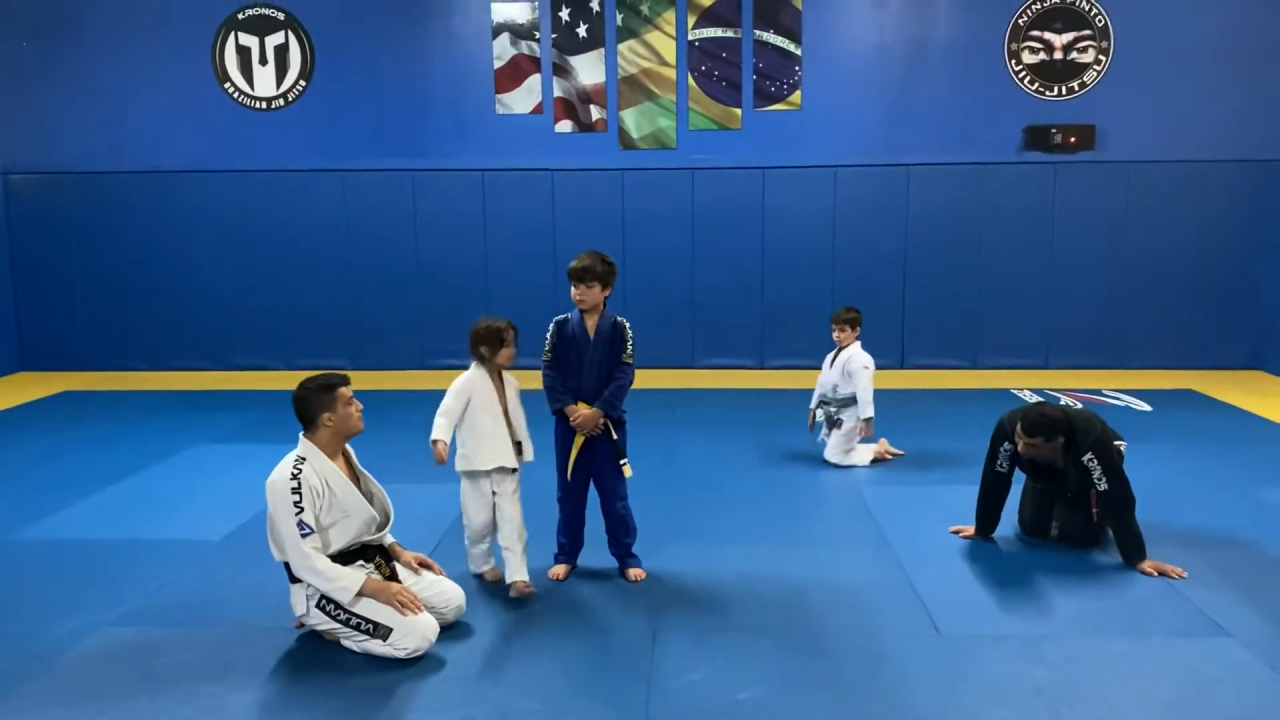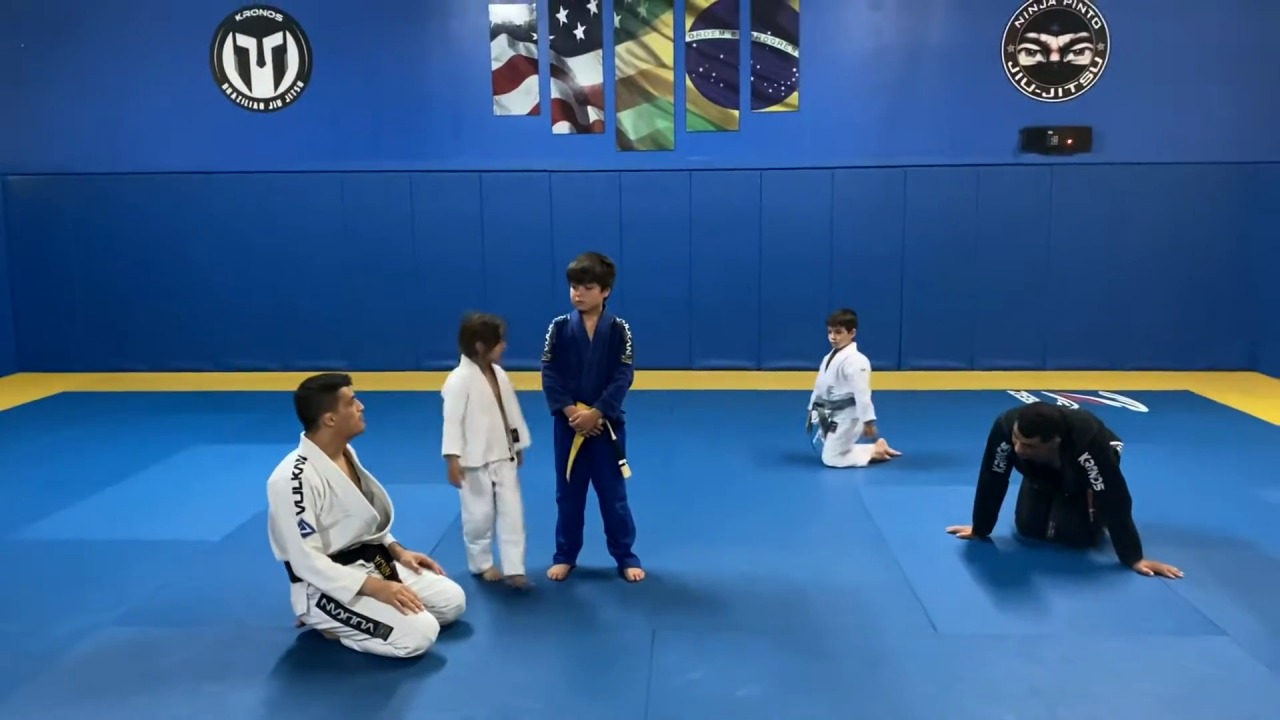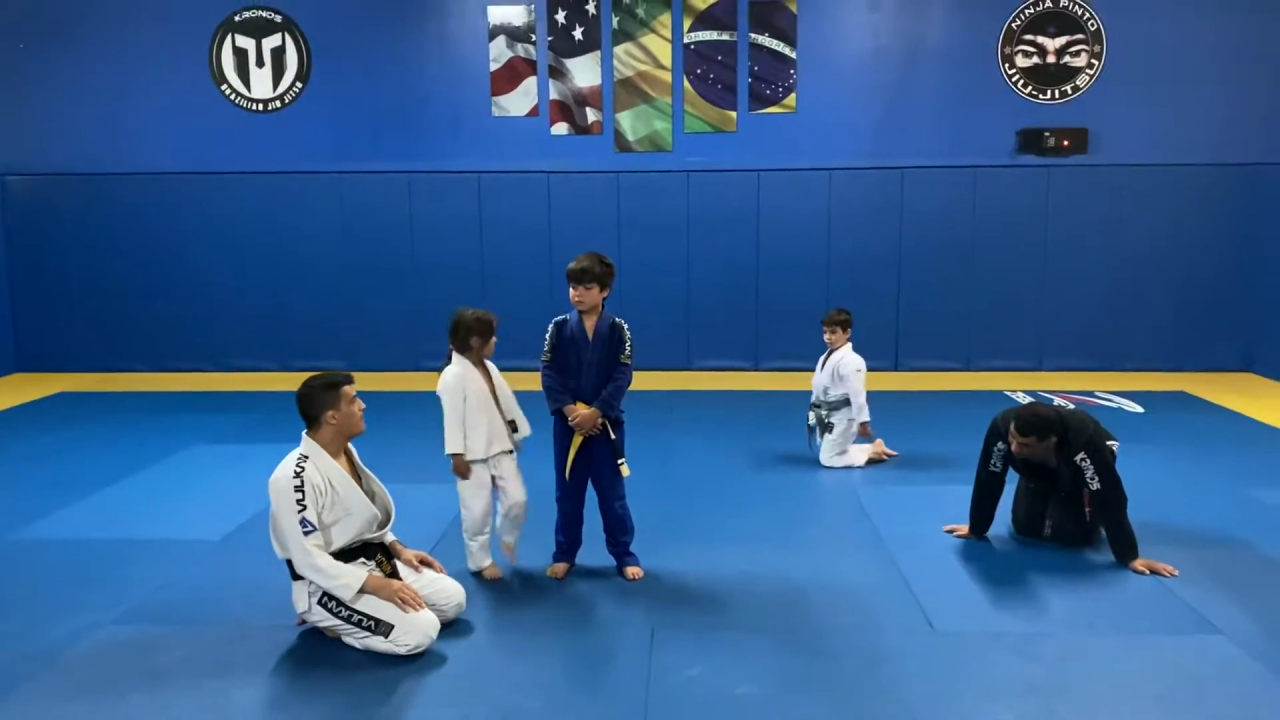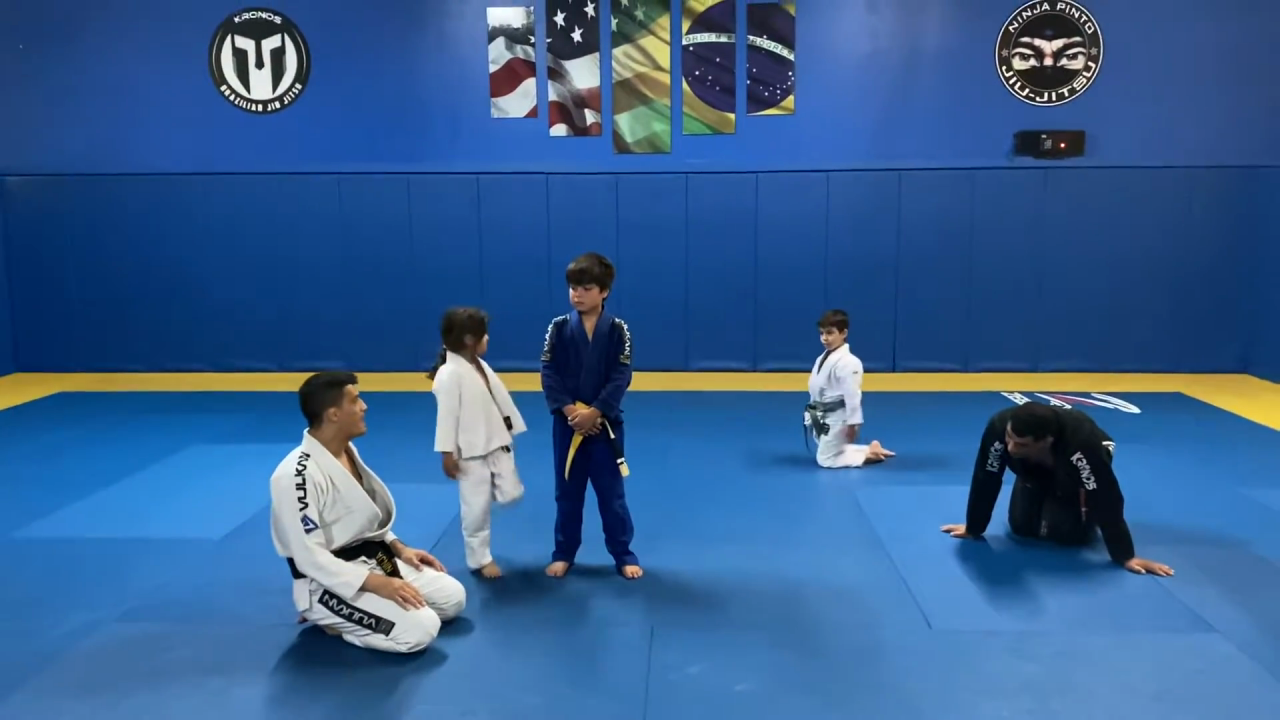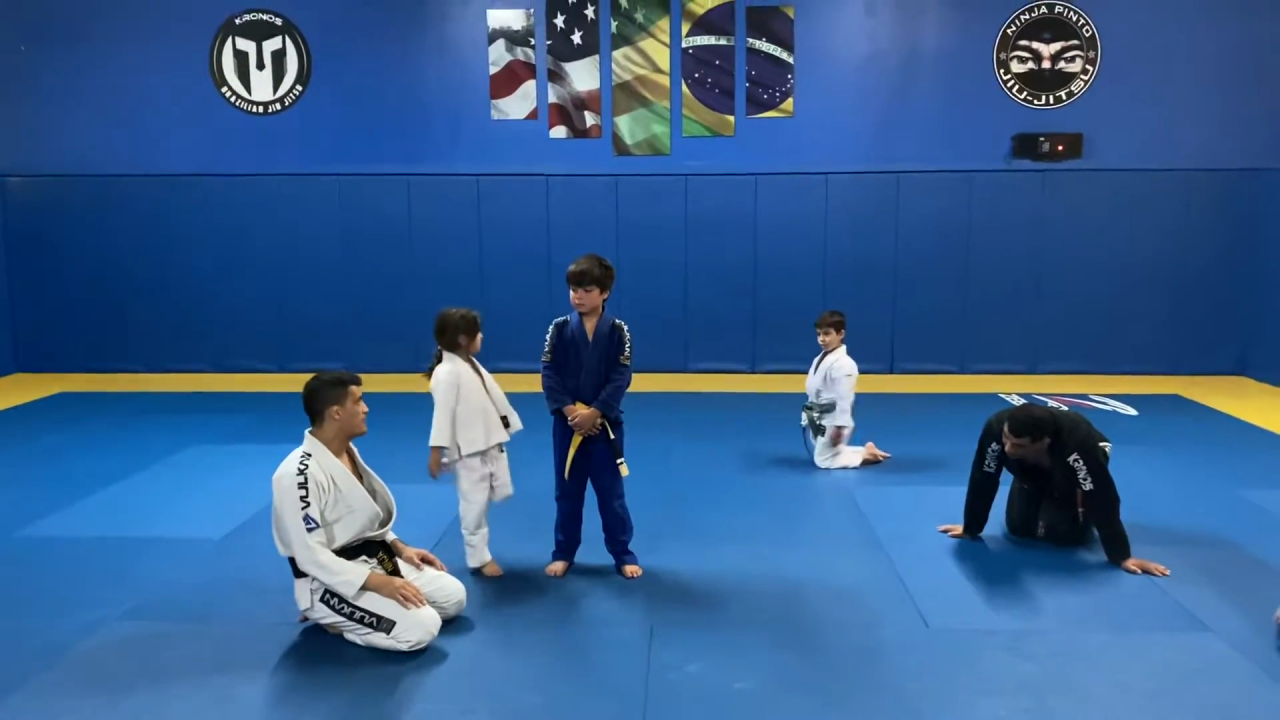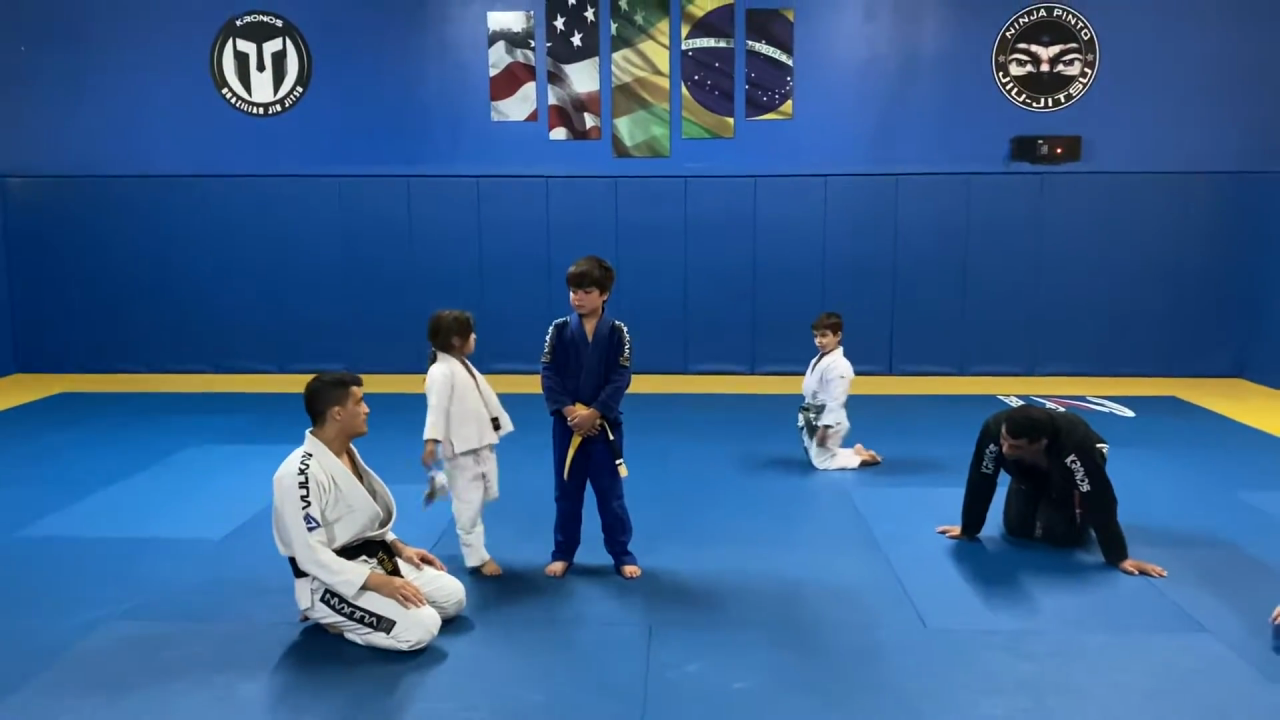
dt=0.1s
person 1, frame 1
left shoulder: (619, 328)
right shoulder: (559, 327)
left elbow: (623, 377)
right elbow: (550, 375)
left wrist: (596, 413)
right wrist: (572, 411)
left hip: (608, 423)
right hip: (569, 423)
left knee: (614, 493)
right knee: (570, 493)
left ankle: (627, 556)
right ankle: (566, 556)
person 1, frame 2
left shoulder: (618, 329)
right shoulder: (559, 328)
left elbow: (622, 378)
right elbow: (550, 375)
left wrist: (595, 413)
right wrist: (571, 411)
left hip: (607, 423)
right hip: (568, 424)
left knee: (613, 493)
right knee: (569, 493)
left ankle: (626, 556)
right ankle: (564, 556)
person 1, frame 3
left shoulder: (617, 329)
right shoulder: (558, 328)
left elbow: (621, 378)
right elbow: (549, 375)
left wrist: (594, 413)
right wrist: (570, 411)
left hip: (606, 422)
right hip: (568, 423)
left knee: (612, 492)
right knee: (568, 493)
left ankle: (624, 555)
right ankle: (564, 554)
person 1, frame 4
left shoulder: (617, 330)
right shoulder: (558, 328)
left elbow: (620, 378)
right elbow: (549, 375)
left wrist: (594, 413)
right wrist: (570, 410)
left hip: (605, 422)
right hip: (567, 423)
left knee: (611, 492)
right knee: (567, 492)
left ankle: (623, 554)
right ankle: (563, 553)
person 1, frame 5
left shoulder: (617, 331)
right shoulder: (559, 329)
left elbow: (620, 379)
right elbow: (549, 376)
left wrist: (594, 413)
right wrist: (570, 411)
left hip: (605, 423)
right hip: (567, 423)
left knee: (611, 492)
right knee: (567, 492)
left ankle: (623, 553)
right ankle: (563, 553)
person 1, frame 6
left shoulder: (617, 332)
right shoulder: (559, 330)
left elbow: (620, 380)
right elbow: (549, 376)
left wrist: (593, 413)
right wrist: (570, 411)
left hip: (604, 424)
right hip: (567, 424)
left knee: (610, 492)
right knee: (567, 492)
left ankle: (622, 553)
right ankle: (563, 553)
person 2, frame 1
left shoulder: (343, 452)
right shoulder: (293, 479)
right elbow: (306, 562)
left wrist: (397, 551)
right wrist: (375, 589)
right hip: (326, 587)
left knee: (452, 601)
right knee: (418, 634)
left ankle: (339, 621)
right ankle: (325, 623)
person 2, frame 2
left shoulder: (344, 452)
right shoulder: (295, 478)
right elbow: (307, 562)
left wrist: (398, 551)
right wrist: (375, 588)
right hip: (326, 587)
left knee: (452, 601)
right knee: (419, 633)
left ankle: (343, 621)
right ankle: (326, 622)
person 2, frame 3
left shoulder: (344, 452)
right shoulder: (296, 477)
right elbow: (308, 559)
left wrist: (398, 549)
right wrist: (376, 586)
right hip: (327, 585)
left knee: (452, 599)
right knee: (419, 632)
left ankle: (352, 617)
right ankle: (326, 620)
person 2, frame 4
left shoulder: (345, 451)
right shoulder: (297, 475)
right elbow: (310, 557)
left wrist: (399, 548)
right wrist: (377, 585)
right hip: (328, 583)
left knee: (452, 597)
right knee: (419, 629)
left ankle: (348, 616)
right ankle: (327, 618)
person 2, frame 5
left shoulder: (346, 451)
right shoulder: (299, 474)
right elbow: (311, 556)
left wrist: (400, 548)
right wrist: (378, 583)
right hip: (329, 582)
left knee: (453, 596)
right knee: (421, 627)
left ankle: (343, 615)
right ankle: (328, 617)
person 2, frame 6
left shoulder: (346, 452)
right shoulder: (300, 474)
right elbow: (312, 555)
left wrist: (400, 548)
right wrist: (379, 583)
right hip: (330, 582)
left knee: (452, 596)
right knee: (421, 627)
left ankle: (345, 616)
right ankle: (329, 617)
person 3, frame 1
left shoulder: (509, 381)
right shoulder: (467, 382)
right elbow: (446, 414)
left wrist: (519, 458)
right wrist: (439, 442)
left hip: (507, 465)
right hip: (477, 467)
left knee: (512, 523)
right knee: (478, 522)
left ankle: (517, 578)
right ankle: (483, 565)
person 3, frame 2
left shoulder: (499, 374)
right shoulder: (460, 379)
right elbow: (452, 420)
left wrist: (518, 448)
right wrist: (453, 459)
left hip: (504, 456)
right hip: (476, 460)
left knee: (512, 513)
right knee: (478, 516)
left ankle: (514, 569)
right ankle: (482, 564)
person 3, frame 3
left shoulder: (488, 367)
right shoulder: (454, 376)
right elbow: (453, 418)
left wrist: (512, 440)
right wrist: (457, 456)
left hip: (501, 448)
right hip: (474, 455)
left knee: (517, 500)
right knee: (477, 510)
left ankle: (507, 537)
right ankle: (481, 561)
person 3, frame 4
left shoulder: (480, 365)
right shoulder: (449, 374)
right elbow: (446, 416)
left wrist: (507, 437)
right wrist: (448, 455)
left hip: (498, 445)
right hip: (472, 452)
left knee: (512, 493)
right knee: (476, 507)
right ankle: (480, 559)
person 3, frame 5
left shoulder: (471, 363)
right shoulder: (447, 372)
right elbow: (443, 412)
left wrist: (502, 435)
right wrist: (436, 450)
left hip: (492, 443)
right hip: (469, 449)
left knee: (501, 492)
right knee: (474, 505)
right ankle: (480, 558)
person 3, frame 6
left shoulder: (463, 365)
right shoulder: (441, 372)
right elbow: (436, 409)
left wrist: (491, 434)
right wrist: (431, 443)
left hip: (482, 444)
right hip: (461, 449)
left knee: (488, 493)
right knee: (468, 504)
left ankle: (440, 484)
right ankle: (477, 557)
person 4, frame 1
left shoulder: (1093, 442)
right shoulder: (1008, 427)
left elbow: (1117, 500)
right elbow: (995, 481)
left wrist: (1137, 558)
right wrist: (982, 529)
left hip: (1087, 477)
right hip: (1045, 474)
left knee: (1079, 534)
right knee: (1032, 528)
left ankle: (1099, 517)
right ankle: (1059, 503)
person 4, frame 2
left shoulder: (1090, 442)
right shoulder: (1006, 427)
left elbow: (1114, 500)
right elbow: (992, 482)
left wrist: (1134, 558)
right wrist: (980, 529)
left hip: (1082, 479)
right hip: (1042, 475)
left knee: (1076, 534)
right knee: (1029, 529)
left ankle: (1095, 518)
right ankle: (1055, 504)
person 4, frame 3
left shoulder: (1086, 442)
right shoulder: (1002, 426)
left elbow: (1110, 499)
right elbow: (988, 481)
left wrist: (1129, 556)
right wrist: (976, 529)
left hip: (1080, 476)
right hip: (1038, 473)
left knee: (1072, 533)
right knee: (1025, 528)
left ankle: (1089, 515)
right ankle: (1051, 504)
person 4, frame 4
left shoulder: (1082, 442)
right shoulder: (999, 427)
left elbow: (1106, 499)
right elbow: (985, 481)
left wrist: (1125, 556)
right wrist: (973, 528)
left hip: (1075, 478)
right hip: (1035, 473)
left knee: (1069, 533)
right knee: (1022, 528)
left ankle: (1086, 516)
right ankle: (1047, 503)
person 4, frame 5
left shoulder: (1079, 443)
right shoulder: (996, 428)
left elbow: (1102, 499)
right elbow: (983, 481)
left wrist: (1122, 556)
right wrist: (971, 528)
left hip: (1073, 477)
right hip: (1032, 474)
left knee: (1065, 533)
right knee: (1019, 528)
left ankle: (1085, 517)
right ankle: (1047, 504)
person 4, frame 6
left shoulder: (1077, 444)
right shoulder: (994, 429)
left elbow: (1099, 500)
right elbow: (980, 482)
left wrist: (1118, 557)
right wrist: (968, 529)
left hip: (1069, 481)
right hip: (1030, 476)
left knee: (1063, 534)
right knee: (1017, 529)
left ankle: (1081, 519)
right ankle: (1043, 506)
